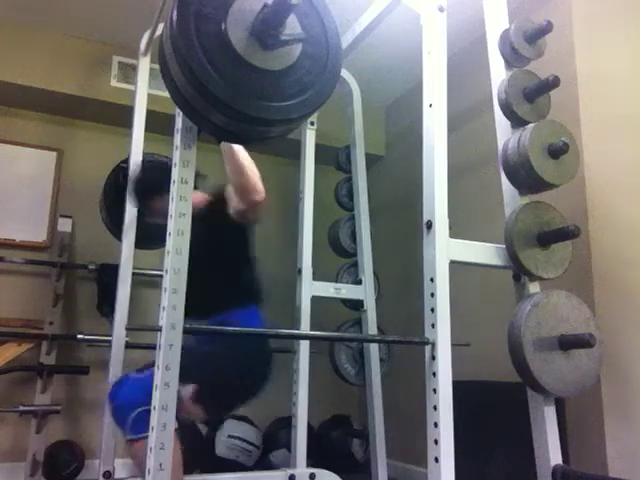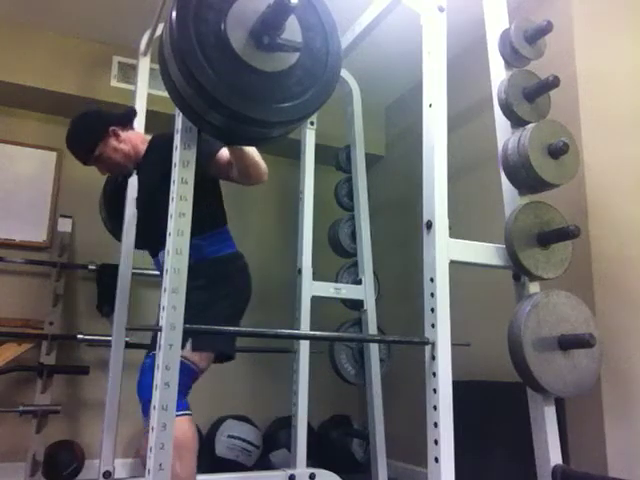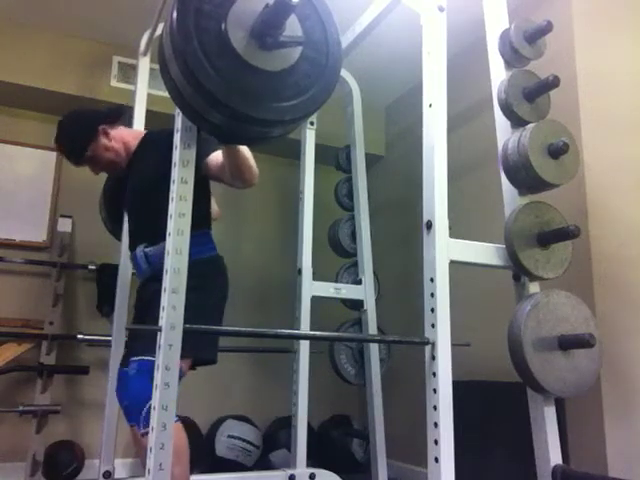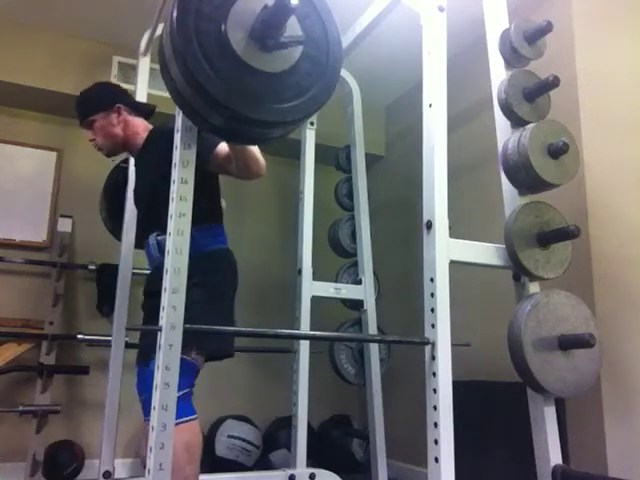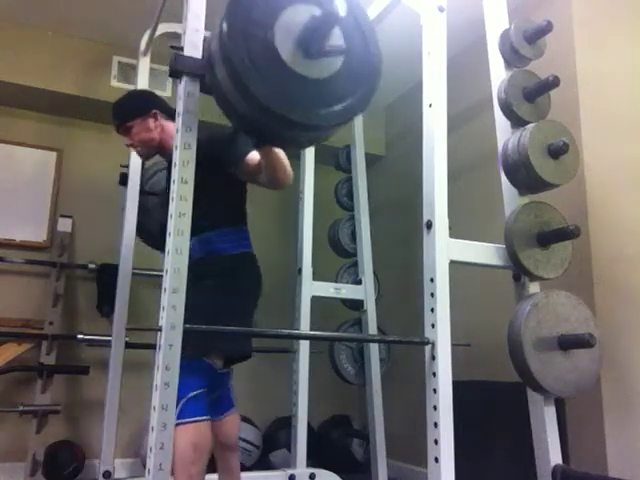
dt=1s
person 1, frame 1
left shoulder: (222, 214)
right shoulder: (194, 222)
left elbow: (253, 196)
left wrist: (228, 138)
left hip: (240, 346)
right hip: (209, 344)
left knee: (137, 397)
right knee: (127, 393)
person 1, frame 2
left shoulder: (179, 146)
right shoulder: (145, 173)
left elbow: (254, 173)
left hip: (215, 279)
right hip: (188, 283)
right knee: (154, 390)
person 1, frame 3
left shoulder: (172, 144)
right shoulder: (133, 170)
left elbow: (245, 177)
right elbow: (208, 209)
left hip: (192, 280)
right hip: (159, 283)
left knee: (144, 394)
right knee: (133, 391)
person 1, frame 4
left shoulder: (176, 140)
right shoulder: (143, 161)
left elbow: (252, 168)
left hip: (202, 275)
right hip: (169, 277)
right knee: (154, 387)
person 1, frame 5
left shoulder: (209, 144)
right shoulder: (176, 165)
left elbow: (279, 178)
left hip: (225, 276)
right hip: (202, 279)
left knee: (187, 389)
right knee: (211, 393)
